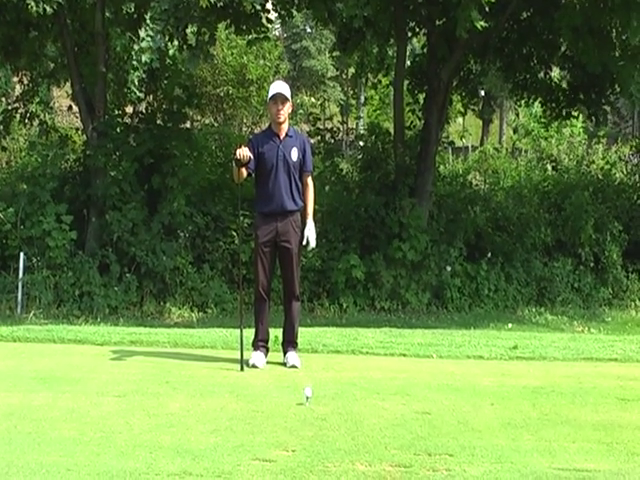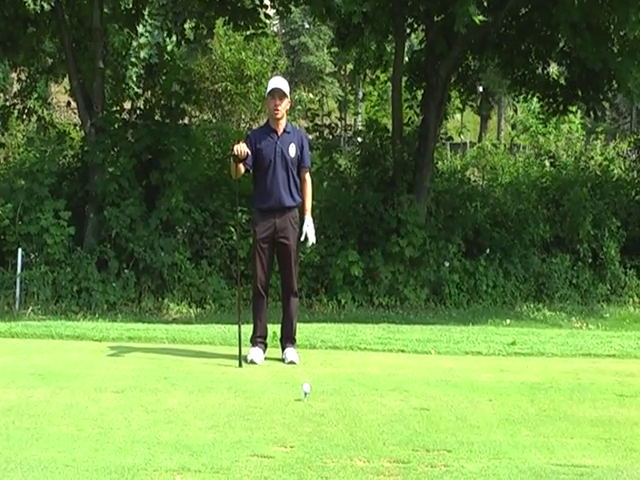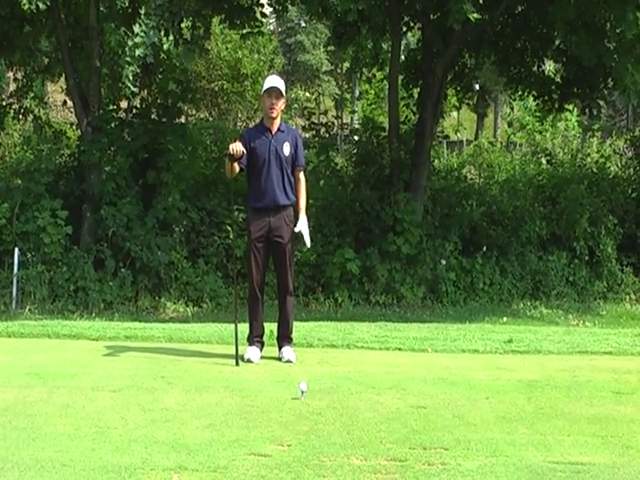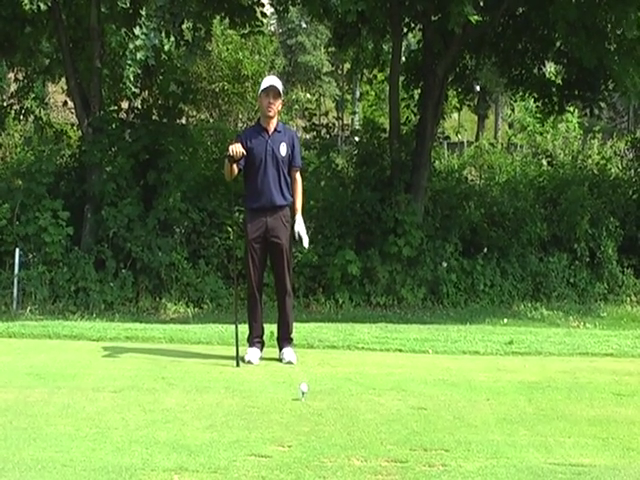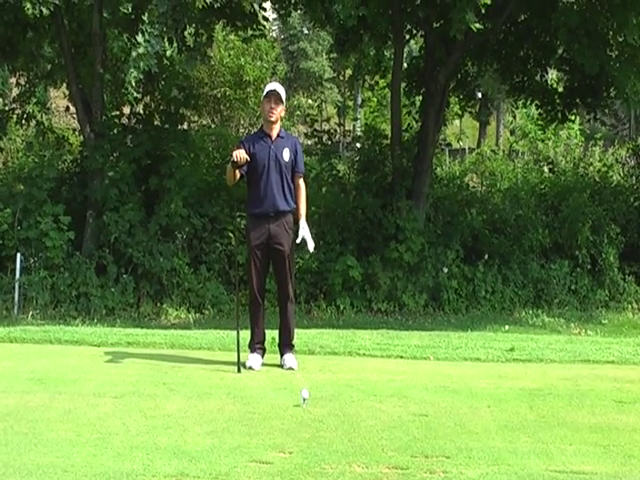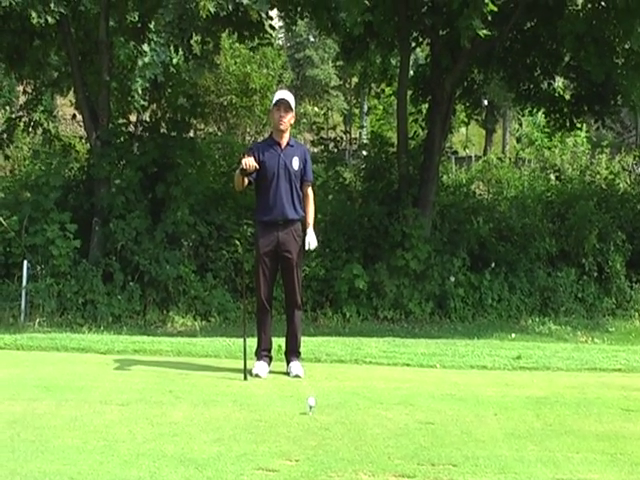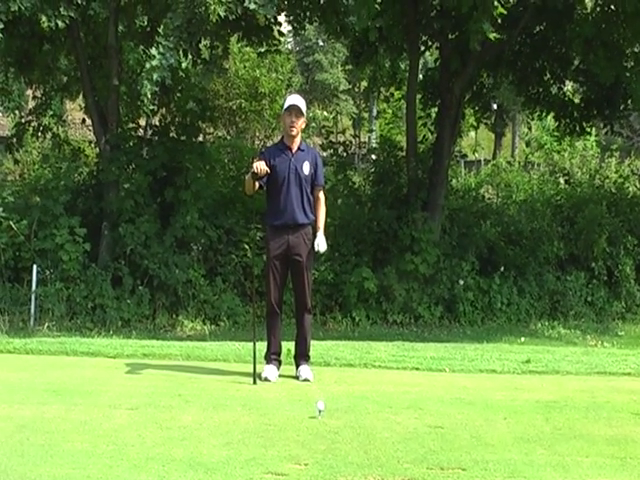
dt=0.4s
person 1, frame 1
left shoulder: (301, 141)
right shoulder: (257, 141)
left elbow: (307, 182)
right elbow: (240, 178)
left wrist: (309, 220)
right wrist: (239, 162)
left hip: (291, 220)
right hip: (264, 221)
left knee: (292, 287)
right knee: (262, 286)
left ankle: (290, 347)
right ankle: (260, 346)
person 1, frame 2
left shoulder: (299, 138)
right shoulder: (255, 137)
left elbow: (305, 178)
right elbow: (237, 174)
left wrist: (308, 217)
right wrist: (237, 158)
left hip: (289, 216)
right hip: (262, 217)
left knee: (290, 283)
right knee: (260, 282)
left ankle: (288, 344)
right ankle: (258, 343)
person 1, frame 3
left shoulder: (293, 137)
right shoulder: (249, 136)
left elbow: (299, 177)
right elbow: (231, 173)
left wrist: (302, 216)
right wrist: (232, 157)
left hip: (284, 216)
right hip: (257, 216)
left knee: (286, 282)
right knee: (256, 282)
left ankle: (285, 342)
right ankle: (255, 342)
person 1, frame 4
left shoulder: (290, 136)
right shoulder: (246, 136)
left elbow: (296, 177)
right elbow: (230, 176)
left wrist: (298, 215)
right wrist: (231, 158)
left hip: (281, 215)
right hip: (254, 216)
left knee: (284, 282)
right knee: (254, 283)
left ankle: (286, 343)
right ankle: (255, 343)
person 1, frame 5
left shoulder: (292, 143)
right shoulder: (249, 142)
left elbow: (299, 183)
right elbow: (231, 180)
left wrist: (302, 221)
right wrist: (233, 163)
left hip: (283, 222)
right hip: (256, 222)
left knee: (286, 288)
right knee: (256, 288)
left ankle: (287, 350)
right ankle: (256, 349)
person 1, frame 6
left shoulder: (301, 152)
right shoulder: (258, 150)
left elbow: (307, 192)
right elbow: (239, 186)
left wrist: (310, 228)
right wrist: (243, 170)
left hip: (292, 230)
right hip: (265, 230)
left knee: (294, 296)
right knee: (263, 296)
left ankle: (293, 357)
right ankle: (263, 356)
person 1, frame 7
left shoulder: (313, 156)
right shoulder: (269, 154)
left elbow: (319, 196)
right elbow: (250, 190)
left wrist: (321, 231)
right wrist: (253, 174)
left hip: (303, 234)
right hip: (276, 234)
left knee: (304, 300)
right knee: (273, 300)
left ankle: (303, 361)
right ankle: (272, 360)
